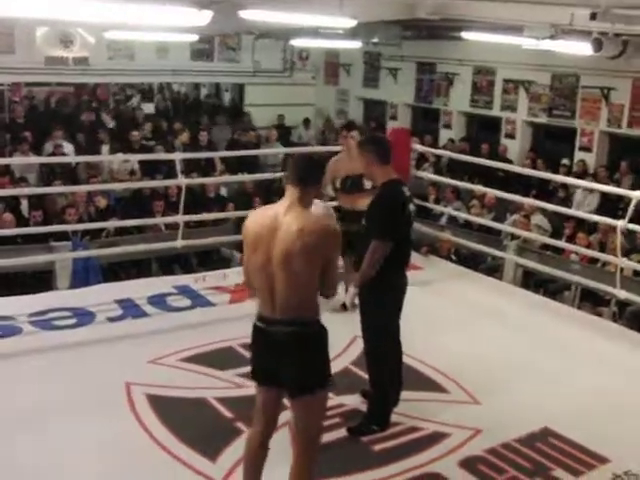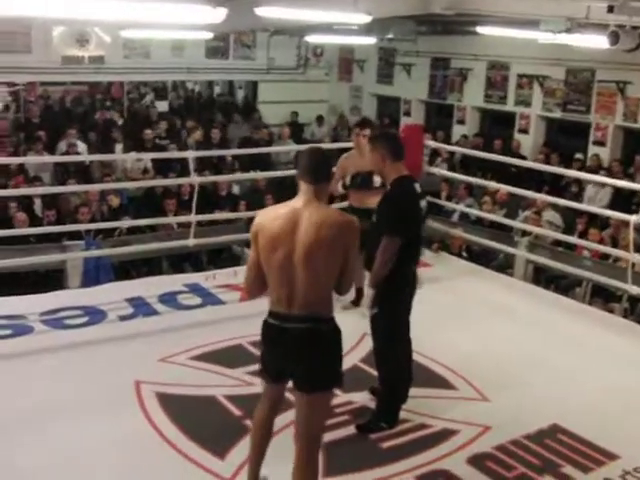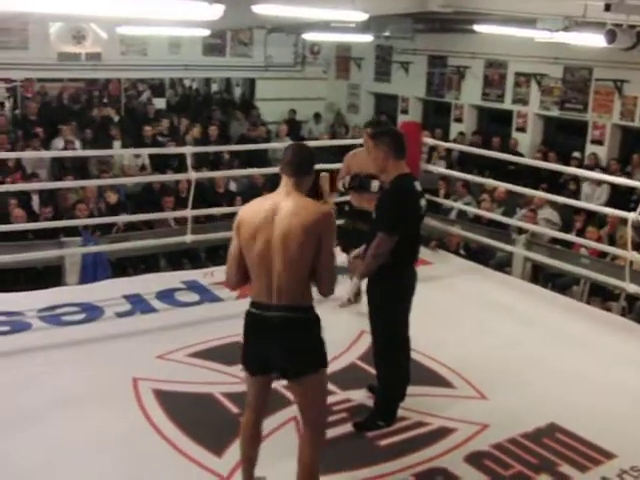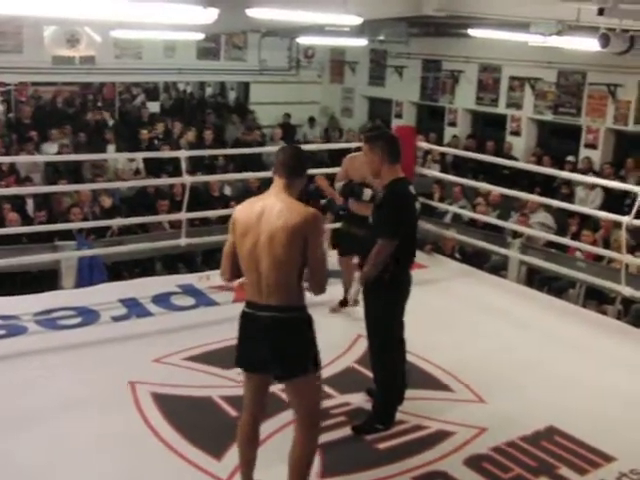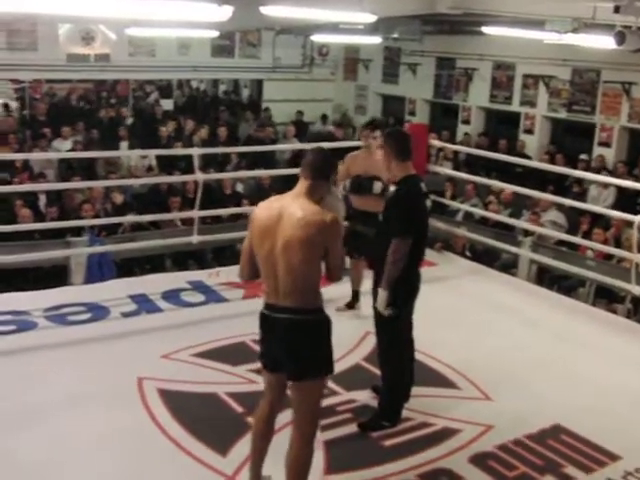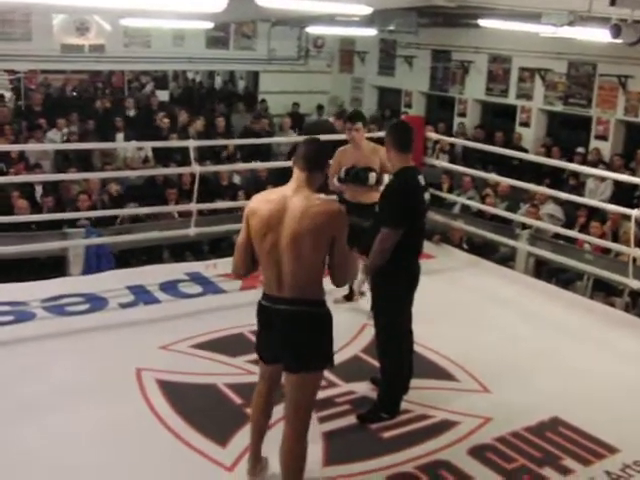
dt=0.3s
person 1, frame 1
left shoulder: (253, 220)
right shoulder: (324, 230)
right elbow: (327, 290)
left hip: (264, 334)
right hip: (303, 338)
left knee: (264, 418)
right knee: (305, 444)
person 1, frame 2
left shoulder: (263, 220)
right shoulder: (345, 225)
left elbow: (252, 289)
right elbow: (343, 287)
left hip: (275, 329)
right hip: (317, 334)
left knee: (269, 401)
right knee: (308, 441)
person 1, frame 3
left shoulder: (247, 212)
right shoulder: (321, 216)
left elbow: (233, 280)
right elbow: (326, 288)
left hip: (257, 320)
right hip: (297, 324)
left knee: (254, 409)
right knee: (315, 422)
person 1, frame 4
left shoulder: (241, 211)
right shoulder: (307, 217)
left elbow: (228, 274)
right elbow: (318, 286)
left hip: (252, 319)
right hip: (289, 323)
left knee: (252, 411)
right knee: (308, 423)
person 1, frame 5
left shoulder: (261, 210)
right shoulder: (326, 220)
left elbow: (246, 273)
right elbow: (335, 275)
left hip: (270, 319)
right hip: (307, 325)
left knee: (271, 399)
right knee: (304, 426)
person 1, frame 6
left shoulder: (256, 204)
right shoulder: (332, 213)
left elbow: (239, 269)
right elbow: (341, 279)
right wrist: (349, 253)
left hip: (268, 310)
right hip: (308, 317)
left knee: (266, 384)
right knee: (297, 418)
person 2, frame 1
left shoulder: (384, 199)
right shoulder: (400, 190)
left elbow: (378, 250)
left wrist: (357, 284)
left hip: (380, 284)
right hip: (394, 279)
left knee: (378, 345)
right knee: (389, 339)
left ankle: (378, 415)
right ankle: (389, 392)
person 2, frame 2
left shoulder: (395, 196)
right shoulder: (411, 186)
left elbow: (388, 247)
left wrist: (372, 286)
left hip: (391, 281)
right hip: (404, 276)
left knee: (386, 343)
right knee: (399, 336)
left ankle: (387, 412)
right ankle: (398, 389)
person 2, frame 3
left shoulder: (395, 193)
right shoulder: (411, 184)
left elbow: (384, 244)
left wrist: (358, 276)
right wrist: (363, 250)
left hip: (388, 279)
right hip: (403, 273)
left knee: (385, 342)
right knee: (397, 335)
left ankle: (385, 410)
right ankle: (395, 388)
person 2, frame 4
left shoulder: (392, 197)
right shoulder: (404, 188)
left elbow: (383, 249)
left wrist: (360, 281)
left hip: (384, 283)
right hip: (397, 277)
left knee: (382, 345)
right knee: (393, 338)
left ankle: (383, 414)
right ankle: (394, 391)
person 2, frame 5
left shoulder: (402, 195)
right shoulder: (416, 185)
left elbow: (399, 248)
left wrist: (384, 288)
left hip: (396, 281)
right hip: (408, 277)
left knee: (390, 342)
right knee: (401, 336)
left ankle: (389, 411)
right ankle: (400, 388)
person 2, frame 6
left shoulder: (397, 187)
right shoulder: (417, 179)
left elbow: (387, 238)
left wrist: (365, 272)
left hip: (393, 272)
right hip: (408, 266)
left knee: (389, 334)
right knee: (401, 328)
left ankle: (388, 402)
right ankle: (400, 380)
person 3, frame 1
right shoulder: (335, 162)
right elbow: (327, 188)
left wrist: (369, 184)
right wrist: (335, 186)
right hip: (344, 216)
right knee: (347, 259)
right ankle: (348, 299)
person 3, frame 2
right shoulder: (345, 160)
right elbow: (335, 188)
left wrist: (380, 182)
right wrist: (347, 184)
right hip: (355, 212)
right ankle: (359, 295)
person 3, frame 3
right shoulder: (352, 156)
right elbow: (340, 182)
left wrist: (379, 187)
right wrist: (344, 184)
right hip: (355, 213)
right knee: (353, 255)
right ankle: (356, 292)
person 3, frame 4
right shoulder: (350, 160)
right elbow: (338, 184)
left wrist: (373, 196)
left hip: (372, 222)
right hip: (351, 217)
right knee: (345, 259)
right ankle: (347, 297)
person 3, frame 5
right shoulder: (351, 158)
right elbow: (339, 185)
left wrist: (383, 188)
right wrist: (350, 187)
left hip: (379, 217)
right hip: (356, 215)
right knee: (355, 259)
right ankle: (355, 299)
person 3, frame 6
left shoulder: (378, 152)
right shoulder: (341, 153)
right elbow: (332, 183)
left wrist: (376, 179)
right wrist: (343, 179)
left hip: (372, 209)
right hip: (349, 207)
right ankle: (352, 291)
